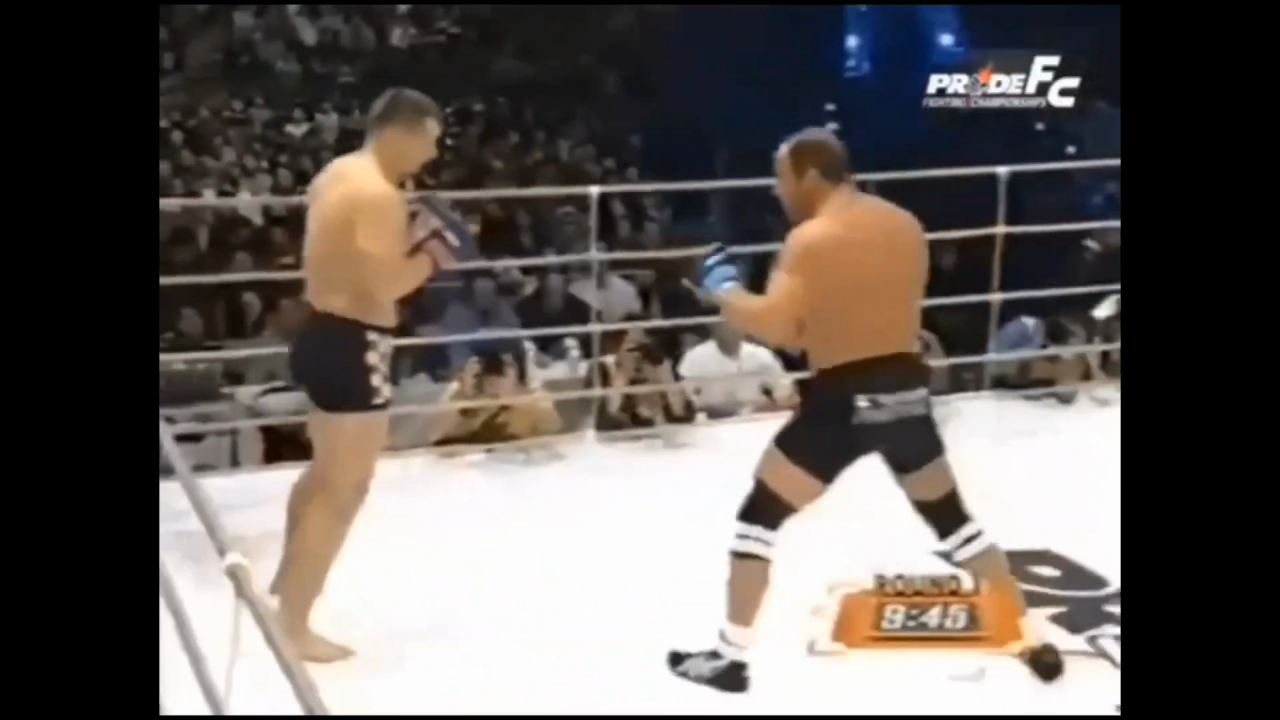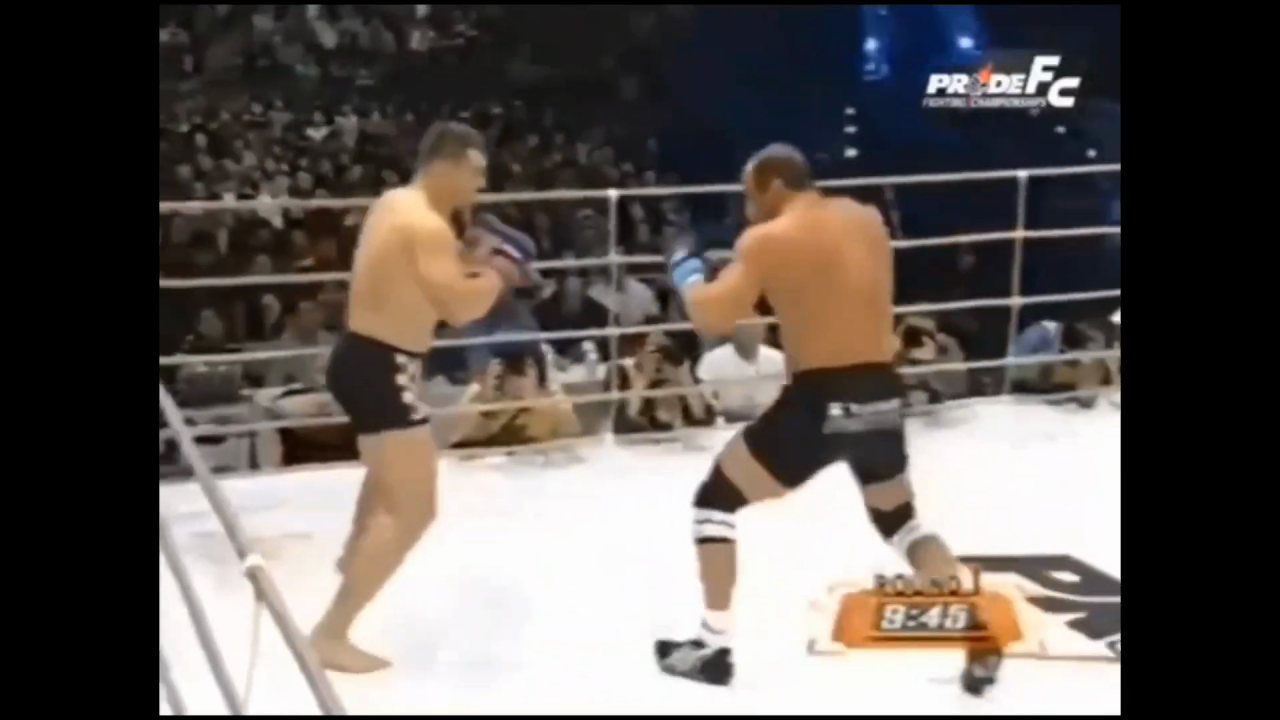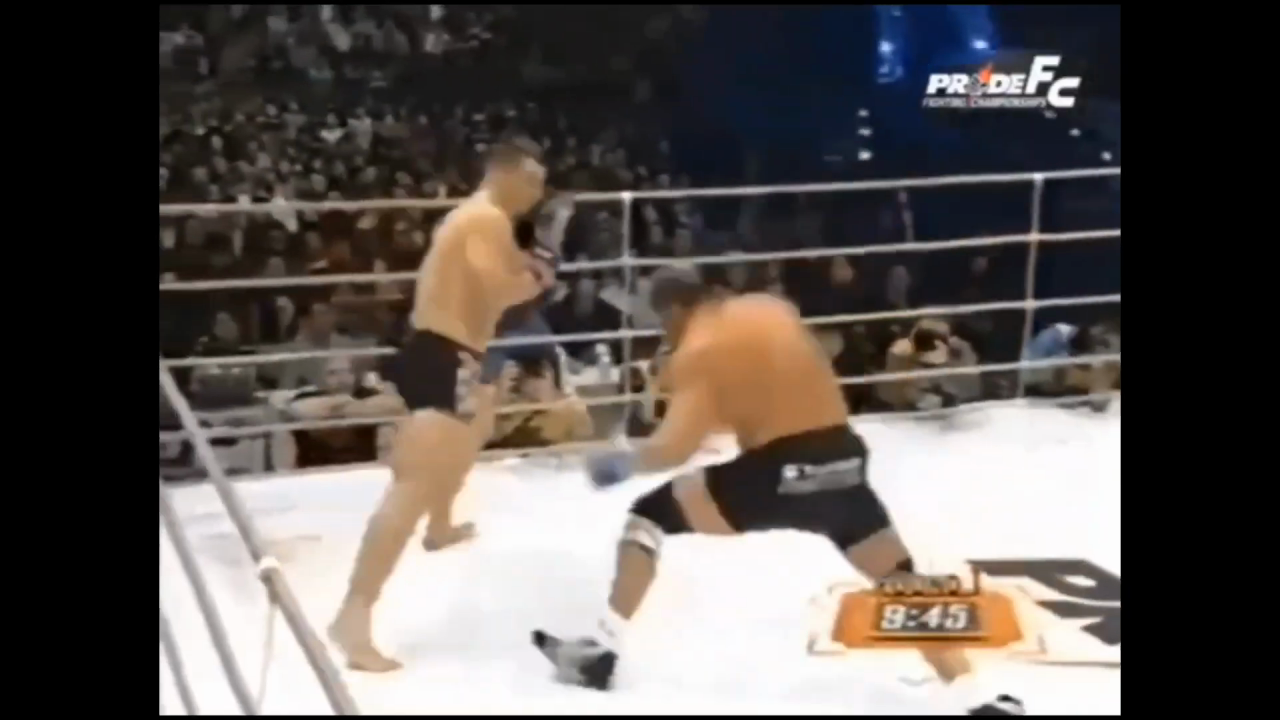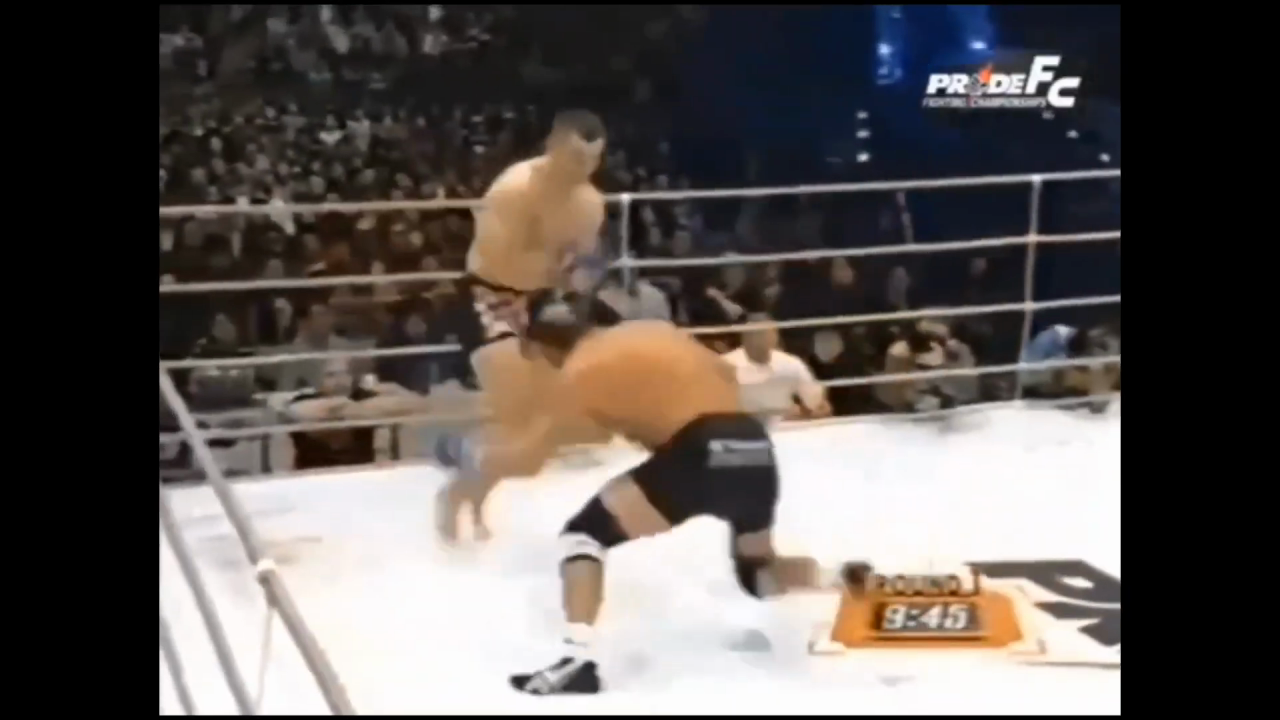
dt=0.2s
person 1, frame 1
left shoulder: (337, 174)
right shoulder: (377, 194)
right elbow: (384, 285)
left wrist: (411, 237)
right wrist: (433, 253)
left hip: (324, 336)
right hip: (350, 346)
left knee: (330, 465)
right knee: (349, 492)
left ankle: (289, 574)
right ankle: (294, 619)
person 1, frame 2
left shoulder: (393, 204)
right shoulder: (425, 225)
right elbow: (461, 308)
left wrist: (477, 261)
right wrist: (503, 268)
left hip: (363, 355)
right hip: (382, 368)
left knee: (397, 480)
right knee: (412, 512)
left ankle: (355, 551)
right ankle: (330, 635)
person 1, frame 3
left shoulder: (489, 222)
right shoulder: (484, 220)
left elbow: (507, 290)
right elbow: (494, 295)
left wrist: (542, 261)
right wrist: (540, 271)
left hip: (450, 359)
right hip: (442, 364)
left knee: (480, 425)
right knee: (414, 489)
left ankle: (440, 527)
right ankle: (353, 618)
person 1, frame 4
left shoulder: (589, 201)
right shoulder: (517, 188)
left elbow: (585, 265)
right elbow: (497, 258)
right wrist: (555, 265)
right hip: (491, 299)
right knee: (517, 413)
right ankle: (462, 488)
person 2, frame 1
left shoulder: (813, 239)
right shoulder: (904, 225)
left elbow: (771, 326)
left wrist: (722, 286)
left hip: (844, 401)
right hip: (907, 391)
left knee: (758, 519)
right knee: (953, 521)
left ankle: (731, 654)
right ankle: (1031, 643)
person 2, frame 2
left shoulder: (768, 239)
right shoulder: (867, 220)
left elbow: (713, 316)
left wrist: (686, 274)
left hip: (819, 403)
right hip: (883, 397)
left knee: (715, 506)
right knee: (898, 523)
left ankle: (715, 644)
right ankle: (978, 646)
person 2, frame 3
left shoulder: (697, 353)
right shoulder: (774, 309)
left elbow: (675, 447)
left wrist: (626, 462)
left hip: (779, 476)
right hip: (845, 467)
left knee: (647, 519)
left ankle: (602, 651)
person 2, frame 4
left shoulder: (581, 373)
right shoulder: (654, 331)
left elbow: (528, 455)
right elbow: (724, 378)
left wrist: (475, 460)
left hip: (701, 456)
right hip: (755, 456)
left knee: (581, 537)
right knee: (758, 576)
left ankle: (580, 661)
